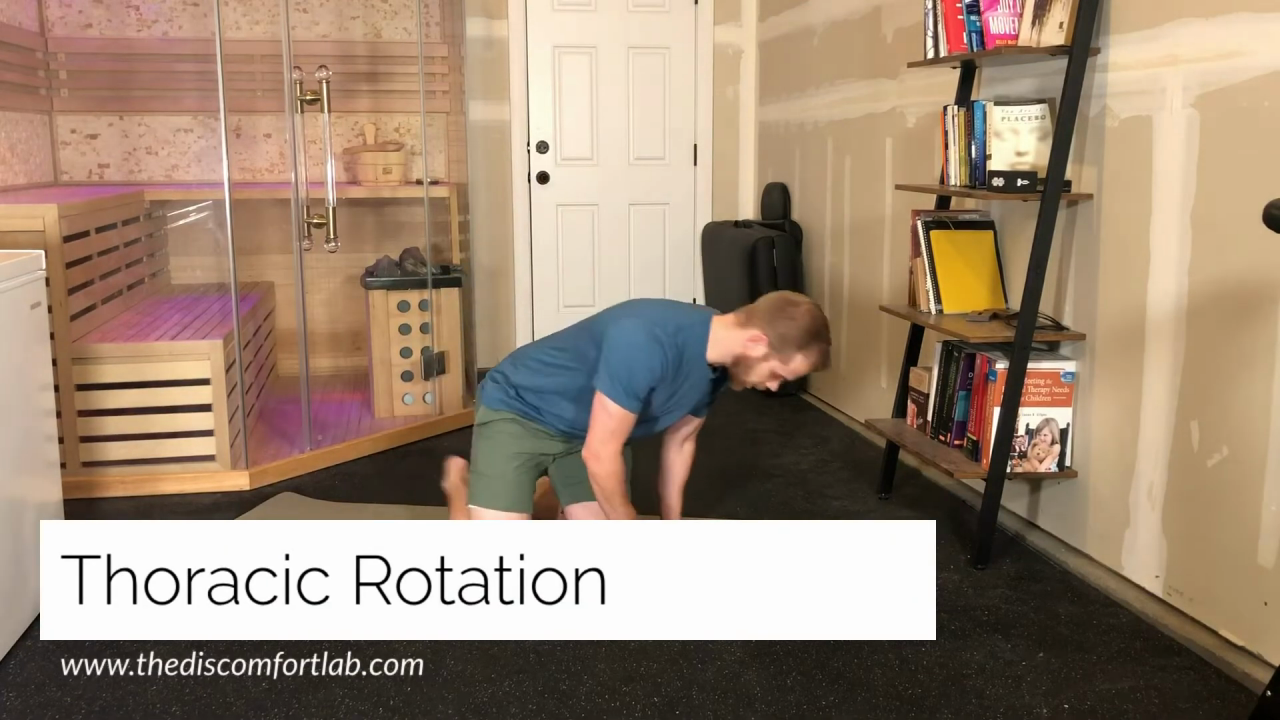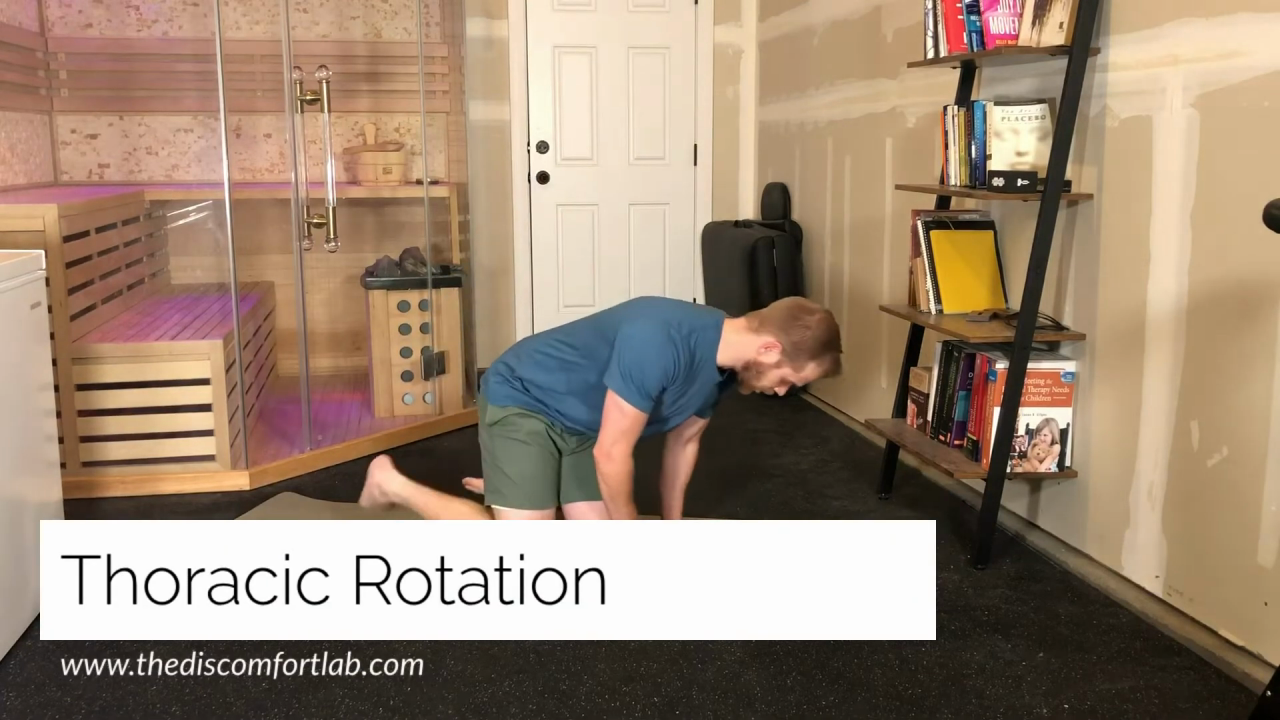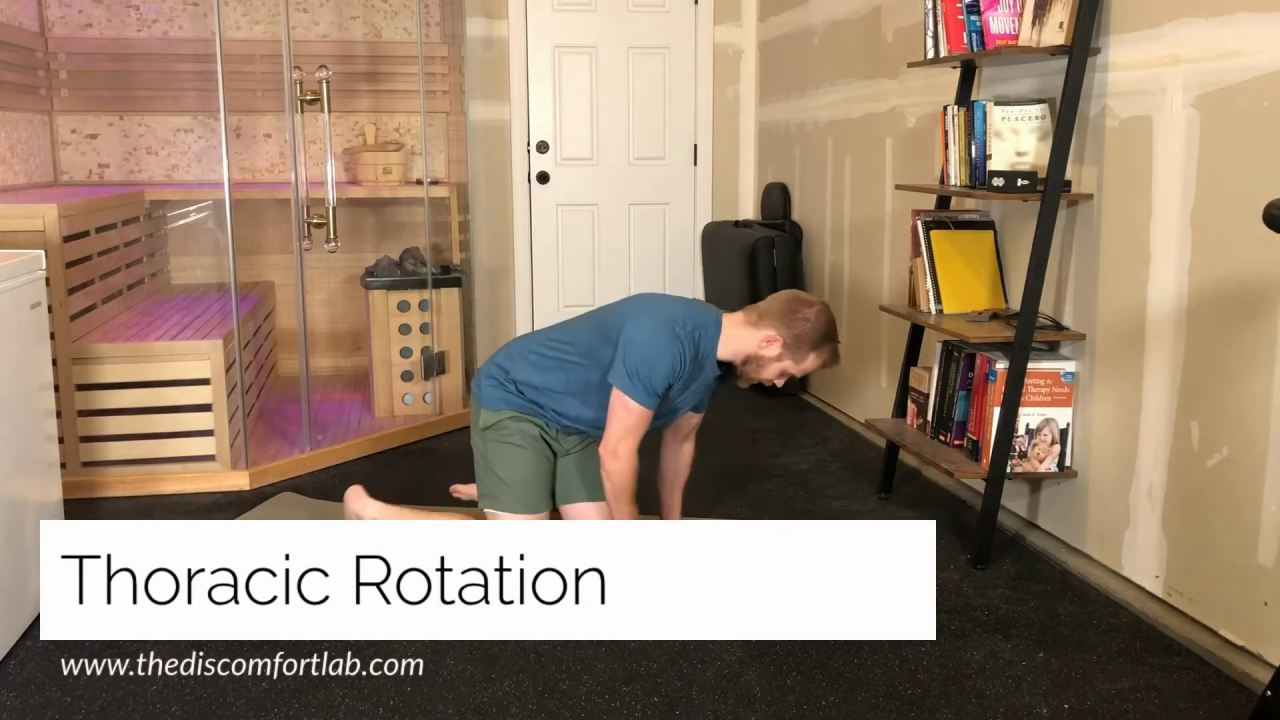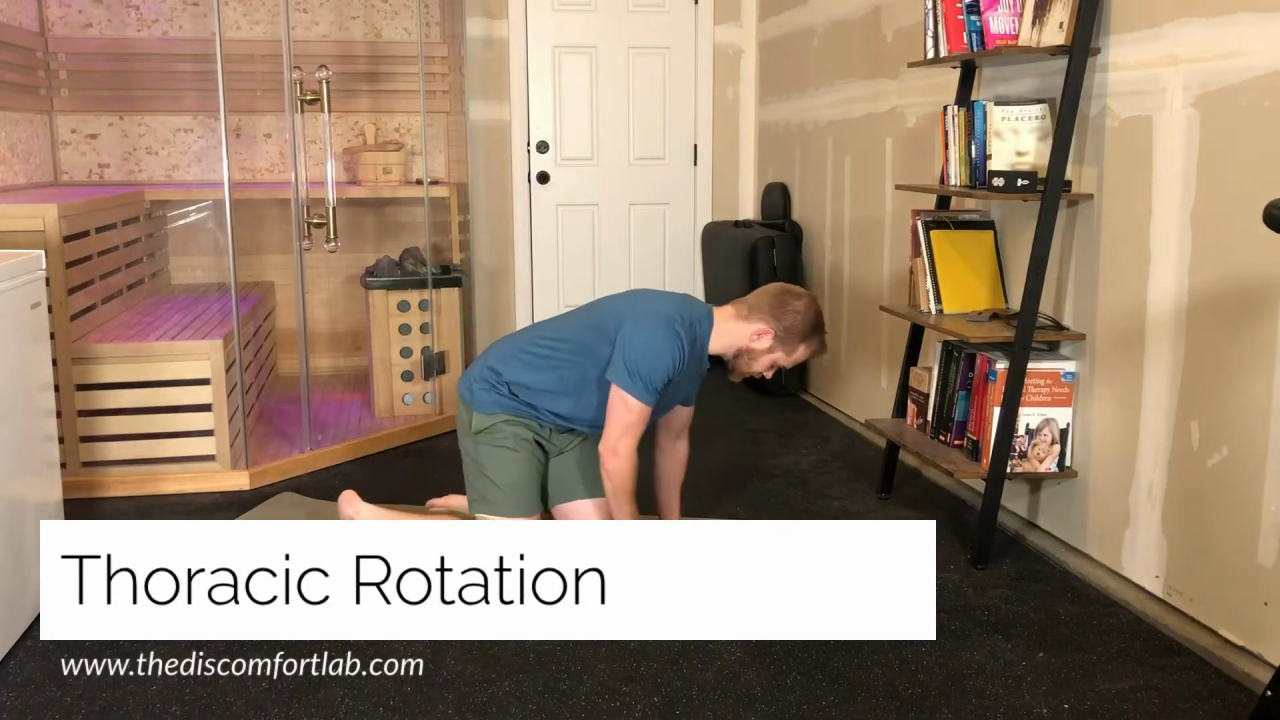
dt=0.2s
person 1, frame 1
left shoulder: (720, 361)
right shoulder: (648, 339)
left elbow: (680, 441)
right elbow: (599, 455)
left hip: (589, 428)
right hip: (517, 410)
left ankle: (542, 487)
right ankle: (461, 481)
person 1, frame 2
left shoulder: (723, 362)
right shoulder: (661, 341)
left elbow: (684, 441)
right elbow: (611, 455)
left hip: (583, 421)
right hip: (521, 403)
left ankle: (509, 489)
right ankle: (395, 484)
person 1, frame 3
left shoulder: (714, 353)
right shoulder: (664, 337)
left elbow: (680, 439)
right elbow: (616, 453)
left hip: (575, 421)
right hip: (512, 403)
left ankle: (503, 491)
right ankle: (371, 510)
person 1, frame 4
left shoulder: (699, 342)
right shoulder: (662, 334)
left elbow: (673, 437)
right elbow: (615, 451)
left hip: (563, 418)
right hip: (500, 404)
left ankle: (492, 498)
right ankle: (365, 516)
